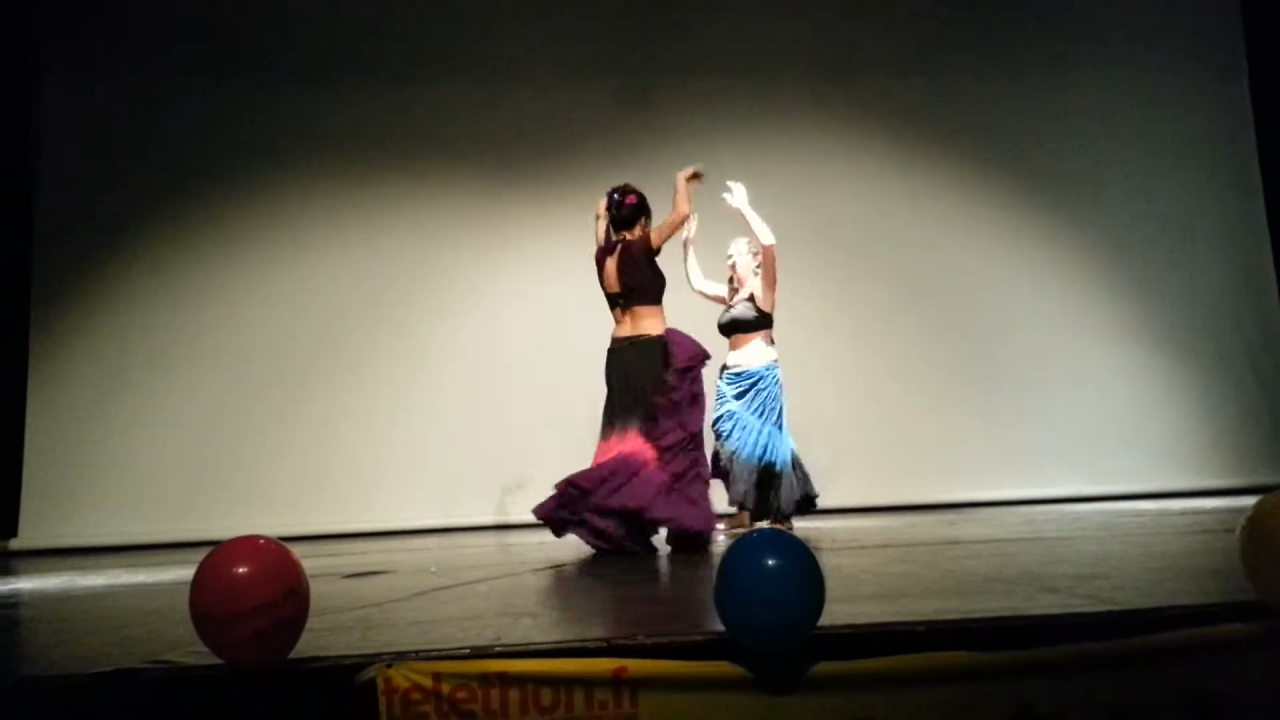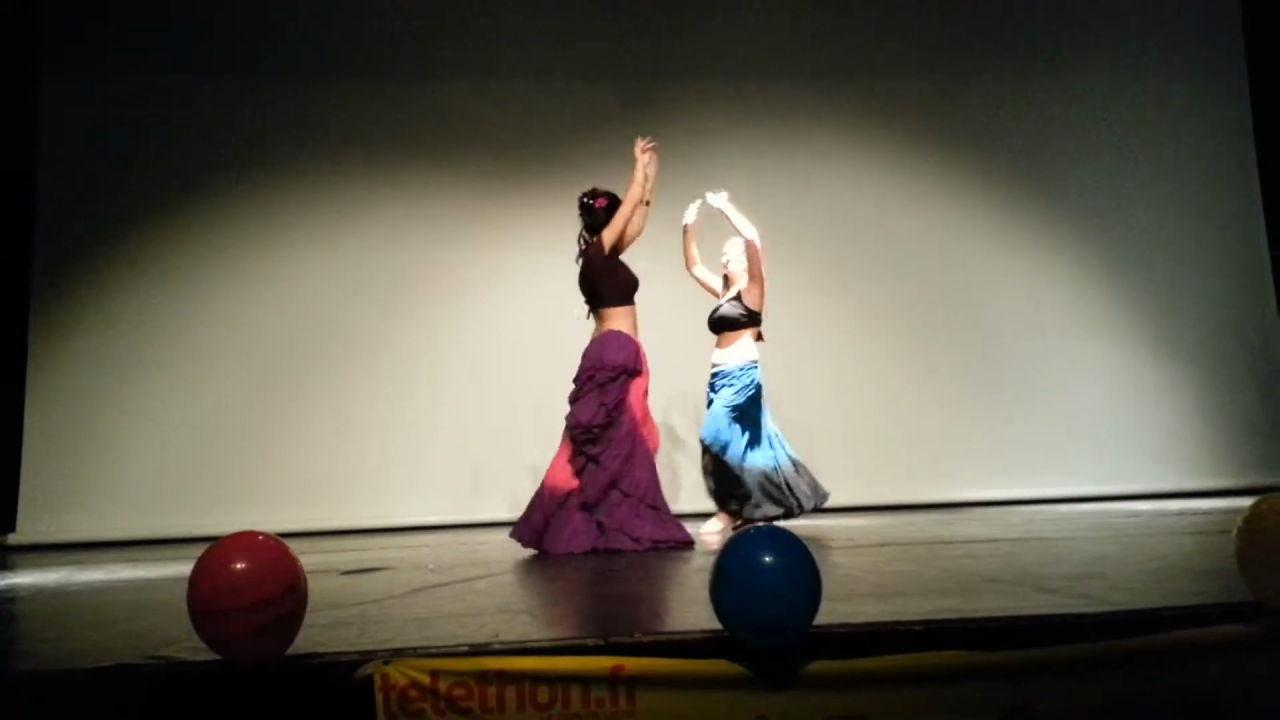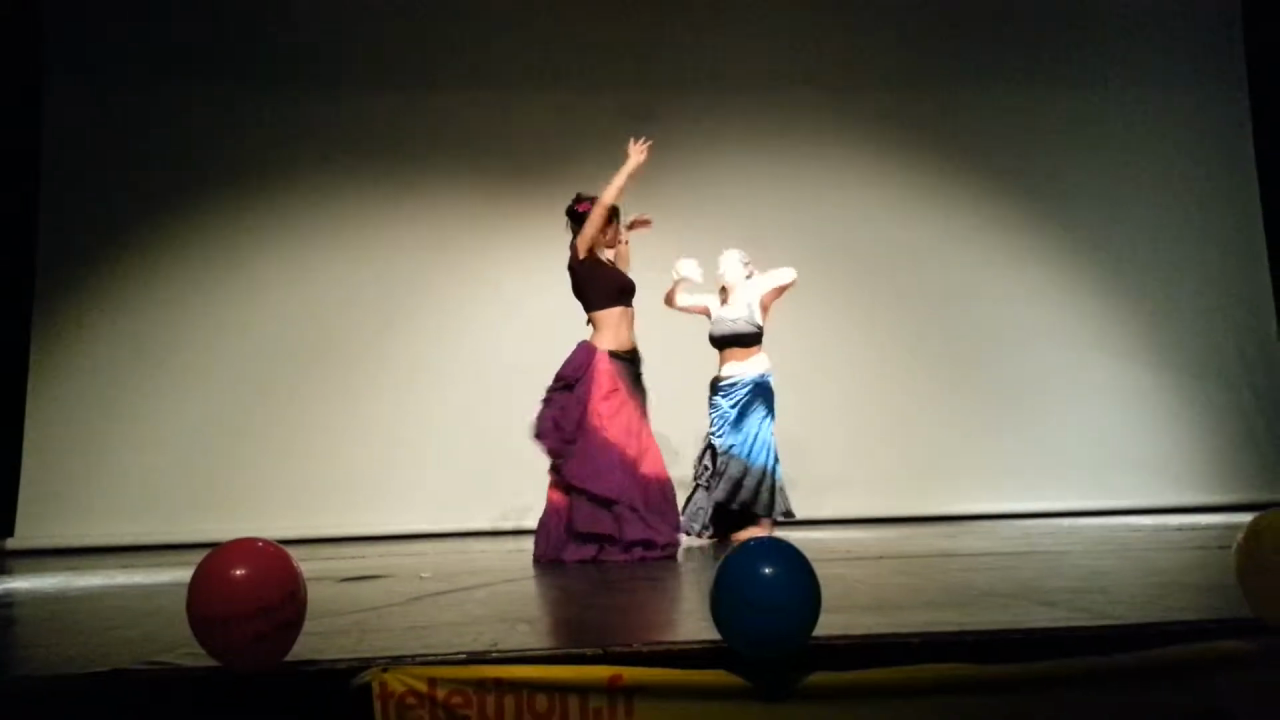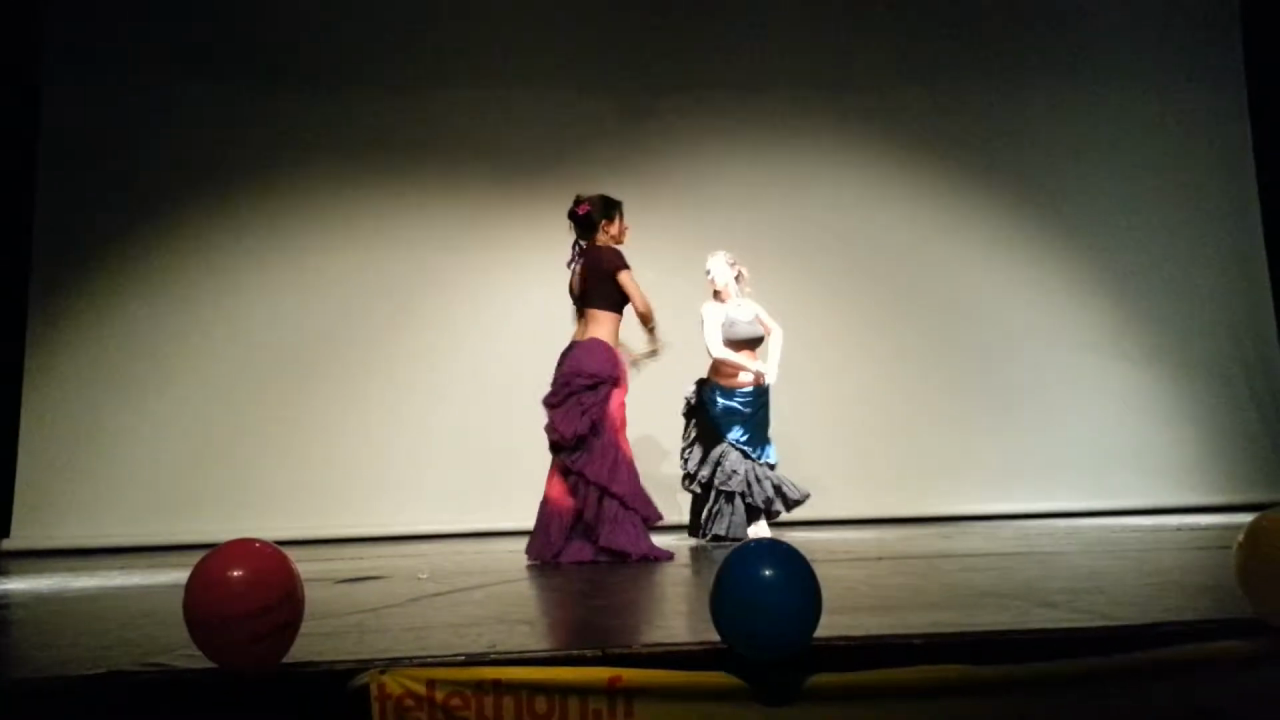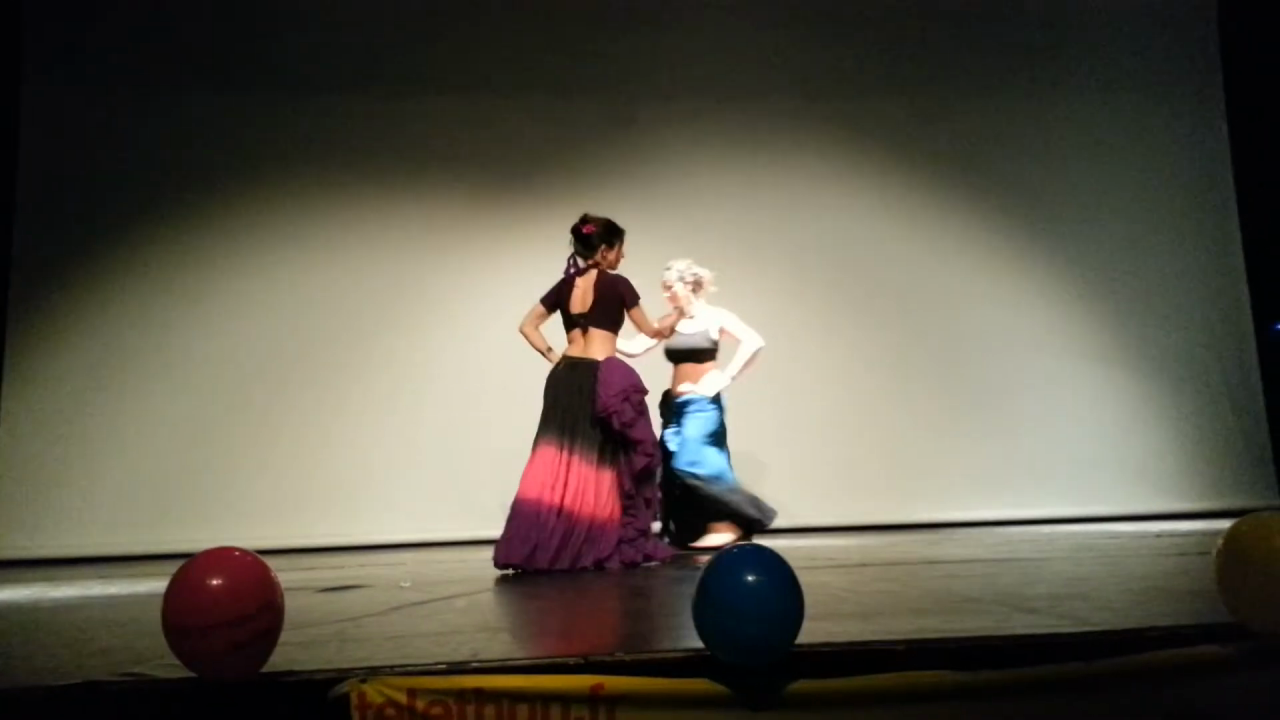
dt=0.5s
person 1, frame 1
left shoulder: (605, 257)
right shoulder: (639, 251)
right elbow: (681, 214)
left wrist: (602, 216)
right wrist: (681, 182)
left hip: (620, 356)
right hip: (653, 353)
left knee: (634, 440)
right knee: (669, 439)
left ankle: (627, 530)
right ankle: (681, 529)
person 1, frame 2
left shoulder: (600, 256)
right shoulder: (598, 253)
left elbow: (635, 224)
right elbow: (630, 203)
left wrist: (648, 177)
right wrist: (639, 164)
left hip: (609, 356)
right hip: (618, 354)
left knee: (607, 446)
right knee: (619, 444)
left ankle: (580, 530)
right ankle: (618, 531)
person 1, frame 3
left shoulder: (601, 264)
right shoulder: (581, 258)
right elbow: (599, 205)
left wrist: (626, 233)
right wrist: (632, 165)
left hip: (626, 365)
right hip: (601, 365)
left knee: (627, 451)
right knee: (604, 451)
left ankle: (613, 538)
right ankle: (594, 540)
person 1, frame 4
left shoulder: (585, 263)
right shoulder: (608, 256)
right elbow: (641, 305)
left wrist: (620, 349)
right wrist: (652, 335)
left hip: (585, 361)
right hip: (595, 361)
left knee: (592, 452)
right knee: (599, 451)
left ankle: (575, 541)
right ankle: (600, 541)
person 1, frame 5
left shoulder: (565, 285)
right shoulder: (615, 284)
left elbow: (527, 325)
right elbow: (651, 328)
left wrist: (551, 356)
right wrist: (672, 323)
left hip: (564, 378)
right hip: (603, 378)
left knee: (560, 461)
right knee: (616, 461)
left ankle: (537, 546)
right ankle: (629, 544)
person 2, frame 1
left shoulder: (764, 288)
right shoulder: (730, 293)
left elbow: (768, 244)
right elbow: (696, 282)
left wrist: (743, 206)
right wrist: (688, 242)
left hip: (761, 377)
right hip: (731, 380)
left knee: (763, 442)
right knee: (734, 443)
left ankle: (780, 516)
right ankle: (746, 510)
person 2, frame 2
left shoulder: (753, 287)
right shoulder: (724, 290)
left elbow: (752, 241)
right elbow: (693, 267)
left wrist: (724, 207)
right wrist: (688, 228)
left hip: (741, 376)
right hip: (720, 378)
left knee: (717, 437)
right knee: (742, 444)
left ankle: (731, 510)
right ankle: (751, 510)
person 2, frame 3
left shoulder: (757, 299)
right shoulder: (714, 305)
left elbow: (789, 276)
right elbow: (673, 302)
left wrist: (757, 285)
right wrist: (681, 278)
left hip: (754, 388)
right hip: (724, 393)
left knee: (749, 448)
right knee: (724, 454)
left ankle: (762, 521)
right ankle: (727, 524)
person 2, frame 4
left shoulder: (751, 307)
right shoulder: (712, 309)
left elbow: (776, 331)
right elbow: (716, 351)
left wrist: (772, 365)
right wrist: (756, 368)
left hip: (755, 396)
right hip: (722, 398)
left knee: (753, 454)
right knee: (728, 457)
left ankle: (755, 520)
person 2, frame 5
left shoulder: (714, 316)
left elbow: (755, 342)
right elbow: (636, 348)
left wrist: (726, 377)
left hip: (703, 404)
right hip: (676, 405)
left knee: (693, 462)
right knee: (677, 465)
left ankle: (725, 525)
